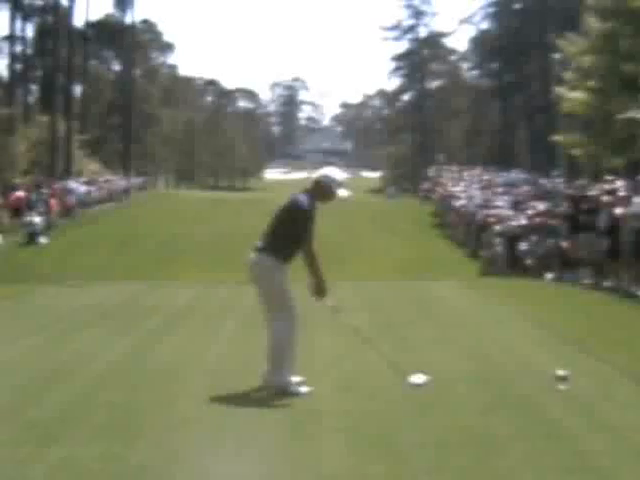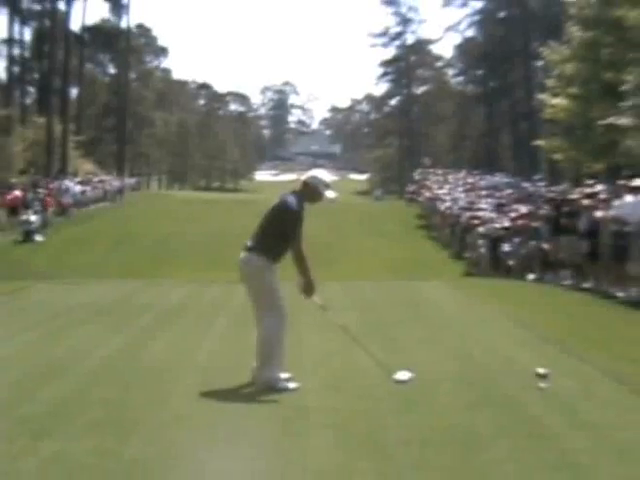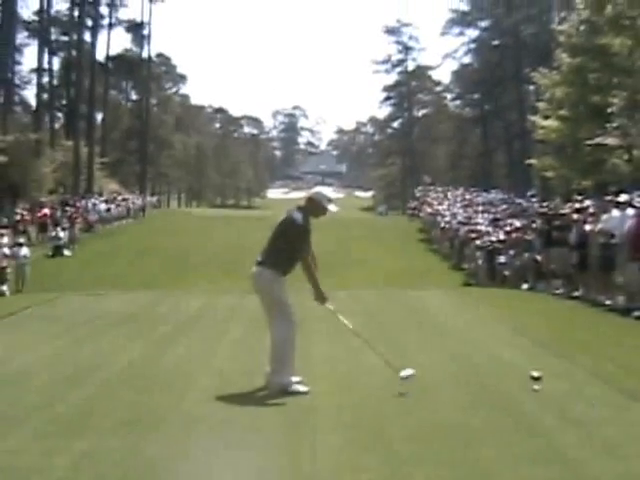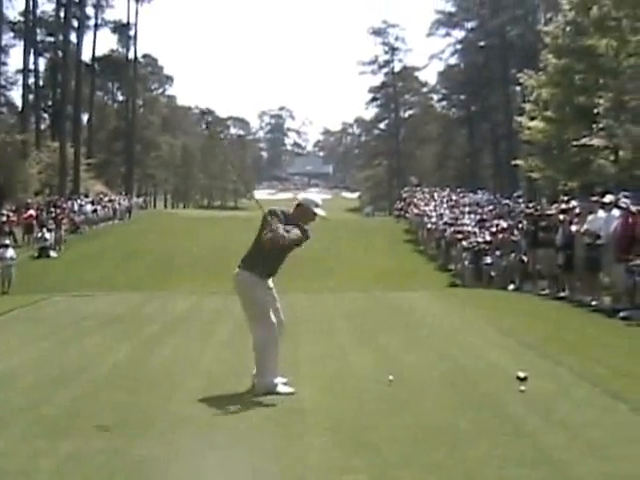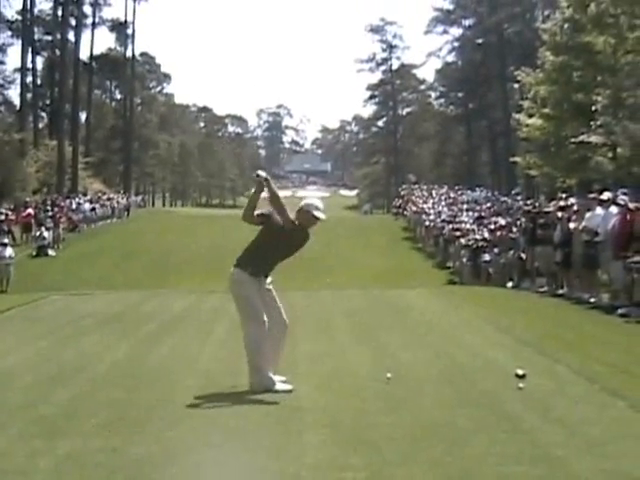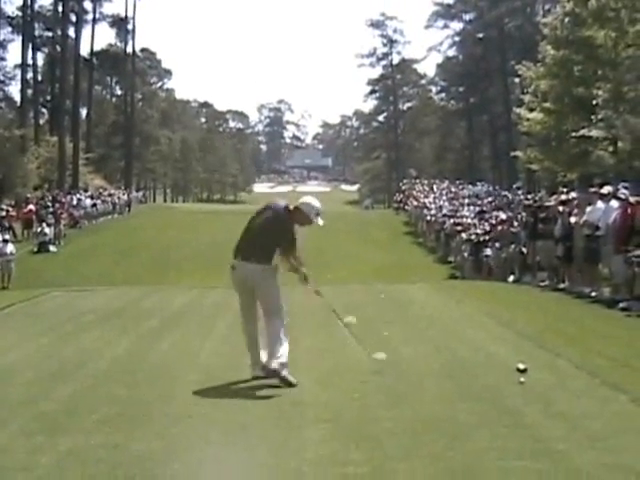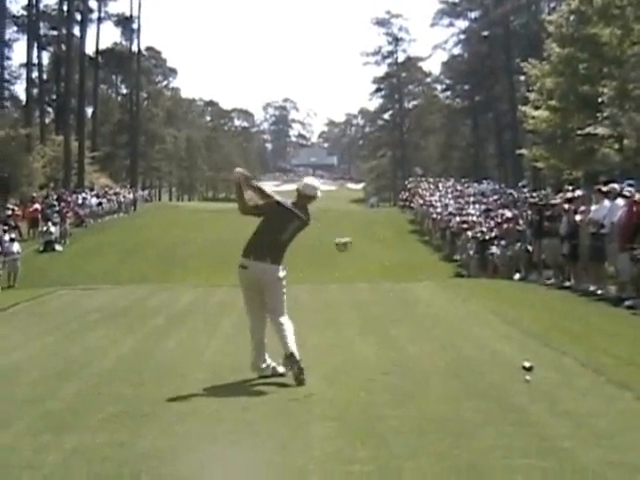
dt=0.3s
person 1, frame 1
left shoulder: (303, 202)
right shoulder: (303, 207)
left elbow: (305, 247)
right elbow: (307, 249)
left wrist: (316, 279)
right wrist: (319, 280)
left hip: (268, 262)
right hip: (268, 263)
left knee: (279, 318)
right knee: (284, 318)
left ankle: (275, 374)
right ankle: (279, 380)
person 1, frame 2
left shoulder: (291, 203)
right shoulder: (292, 208)
left elbow: (295, 247)
right elbow: (296, 249)
left wrist: (305, 278)
right wrist: (308, 280)
left hip: (257, 261)
right hip: (258, 263)
left knee: (268, 316)
right knee: (274, 316)
left ankle: (264, 370)
right ankle: (268, 376)
person 1, frame 3
left shoulder: (301, 220)
right shoulder: (297, 222)
left elbow: (310, 255)
right elbow: (305, 260)
left wrist: (316, 286)
right wrist: (317, 289)
left hip: (270, 275)
right hip: (268, 276)
left knee: (281, 324)
right knee: (285, 324)
left ankle: (277, 375)
right ankle: (280, 381)
person 1, frame 4
left shoulder: (304, 232)
right shoulder: (275, 215)
left elbow: (295, 235)
right elbow: (266, 240)
left wrist: (284, 236)
right wrist: (273, 234)
left hip: (265, 279)
right hip: (248, 277)
left knee: (276, 326)
right knee: (266, 326)
left ankle: (266, 376)
right ankle: (265, 383)
person 1, frame 5
left shoulder: (302, 236)
right shoulder: (273, 217)
left elbow: (286, 220)
right elbow: (247, 217)
left wrist: (269, 185)
right wrist: (258, 190)
left hip: (261, 280)
right hip: (243, 276)
left knee: (279, 325)
right knee: (257, 325)
left ankle: (265, 372)
right ankle: (261, 380)
person 1, frame 6
left shoulder: (276, 207)
right shoulder: (286, 229)
right elbow: (289, 261)
left wrist: (300, 268)
right wrist: (301, 272)
left hip: (238, 267)
right hip: (261, 270)
left knee: (249, 318)
right knee: (275, 317)
left ankle: (259, 365)
right ankle: (277, 365)
person 1, frame 7
left shoulder: (280, 207)
right shoulder: (304, 218)
left elbow: (245, 209)
left wrist: (240, 184)
right wrist: (250, 183)
left hip: (248, 265)
right hip: (271, 269)
left knee: (257, 319)
right knee: (279, 316)
left ankle: (262, 365)
right ankle: (291, 354)
